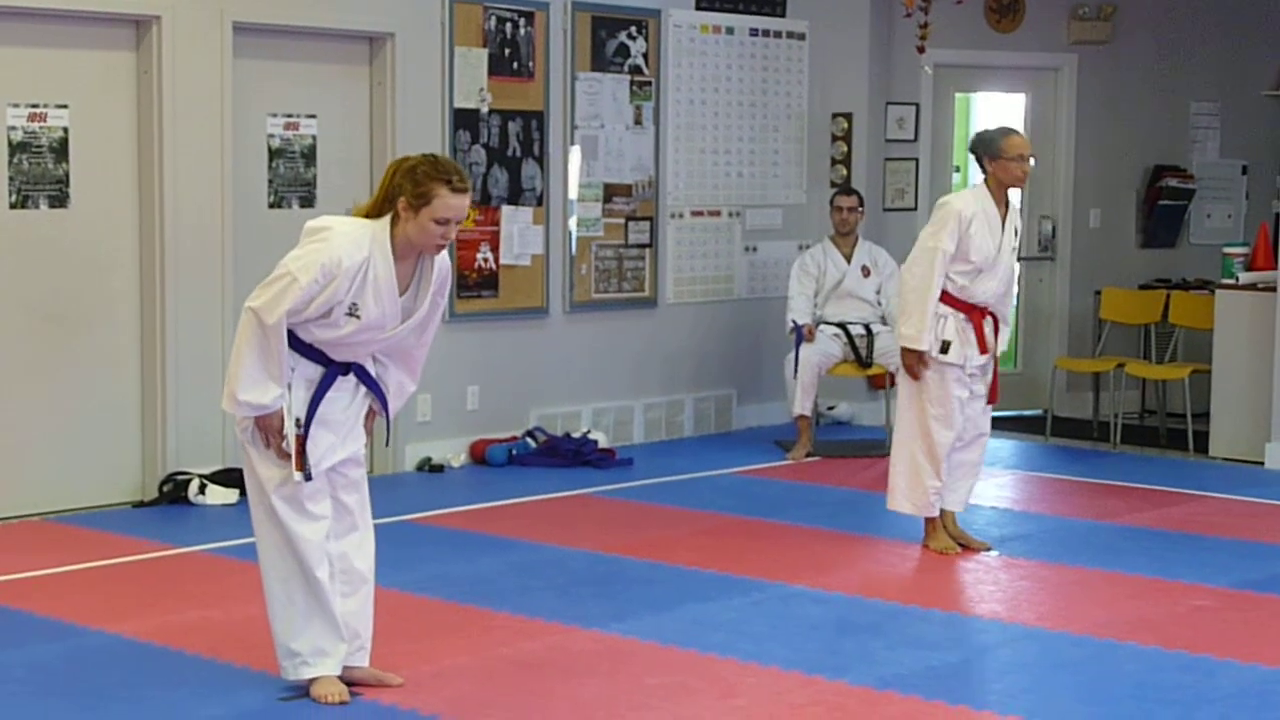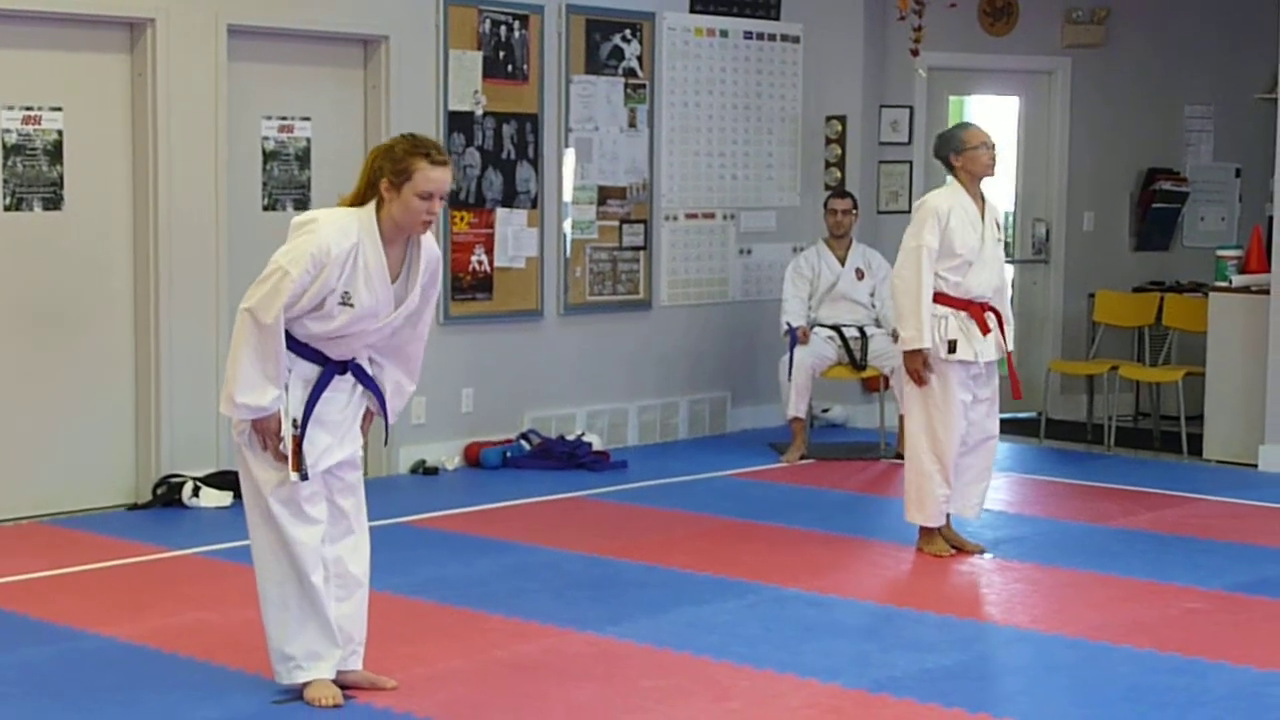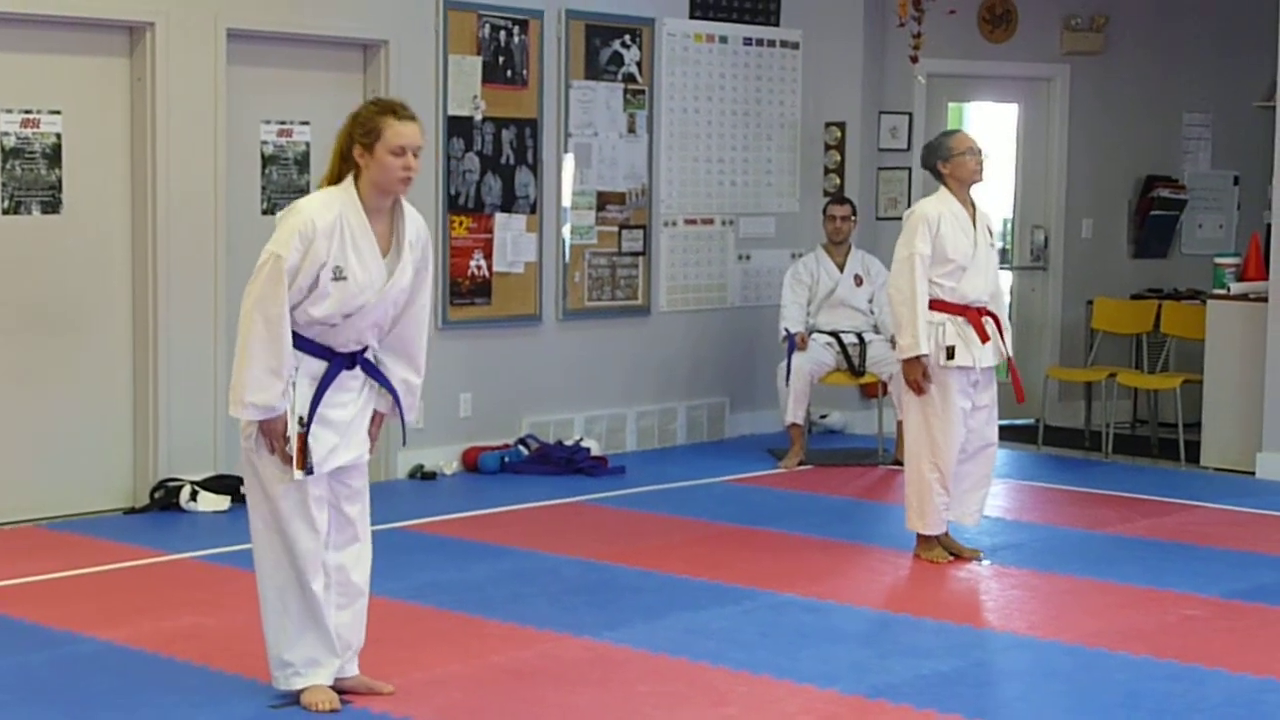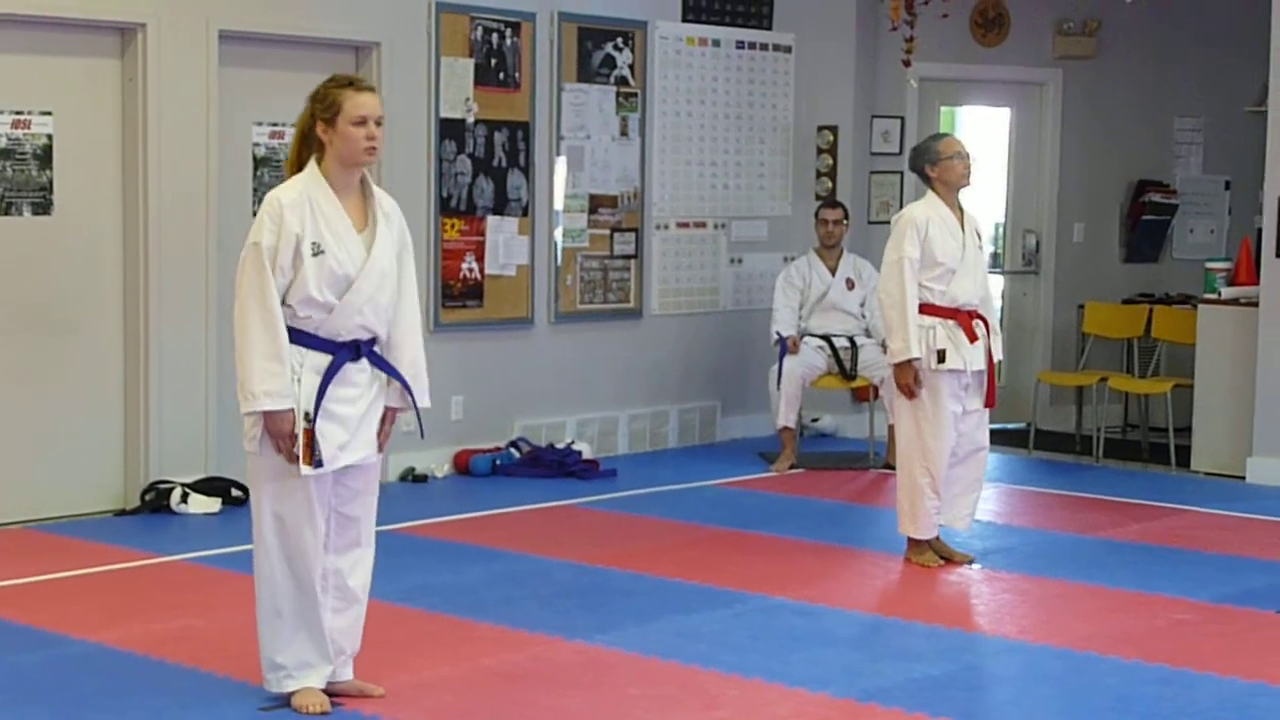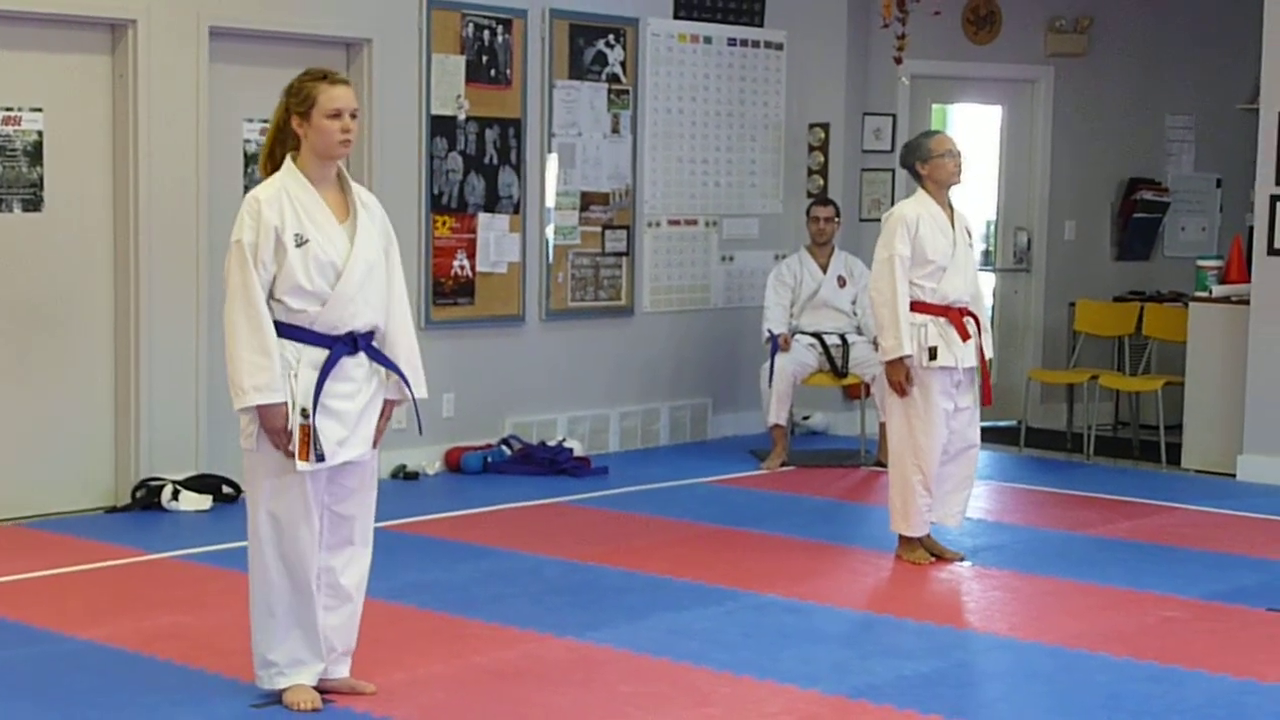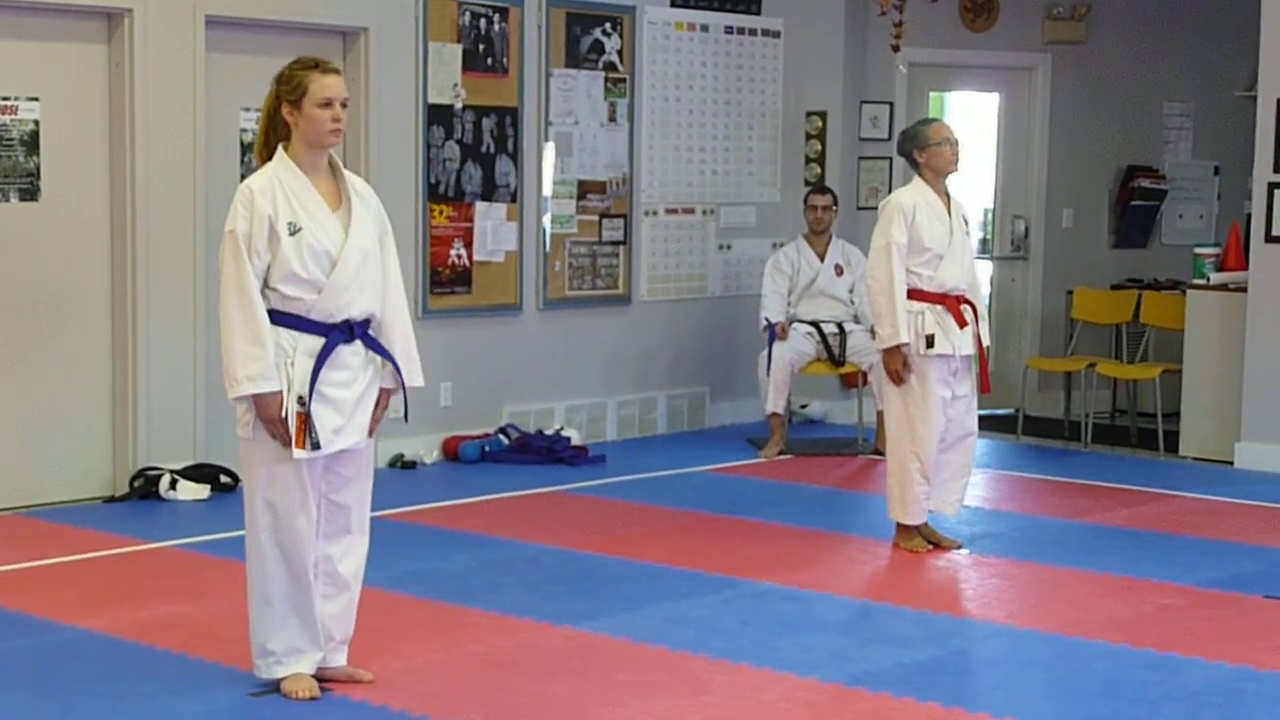
dt=0.2s
person 1, frame 1
left shoulder: (435, 269)
right shoulder: (341, 250)
right elbow: (264, 315)
left wrist: (375, 404)
right wrist: (265, 403)
left hip: (340, 392)
right hip: (285, 388)
left knee: (350, 523)
right knee: (300, 525)
left ankle: (347, 655)
right ankle: (315, 662)
person 1, frame 2
left shoulder: (426, 256)
right shoulder: (327, 239)
left elbow: (403, 340)
right elbow: (260, 316)
left wrist: (375, 402)
right wrist: (263, 405)
left hip: (338, 391)
right hip: (284, 389)
left knee: (345, 527)
right knee: (297, 528)
left ankle: (340, 656)
right ankle: (309, 665)
person 1, frame 3
left shoulder: (412, 230)
right shoulder: (312, 220)
left elbow: (407, 325)
right elbow: (266, 312)
left wrist: (386, 401)
right wrist: (267, 405)
left hip: (348, 389)
right hip: (293, 389)
left knee: (348, 533)
right knee: (297, 533)
left ankle: (338, 663)
right ankle: (305, 670)
person 1, frame 4
left shoulder: (388, 213)
right shoulder: (286, 206)
left elbow: (400, 309)
right elbow: (259, 308)
left wrist: (393, 394)
right wrist: (272, 402)
left hip: (359, 387)
right hip: (299, 384)
left knee: (350, 535)
right knee: (295, 534)
left ankle: (334, 665)
person 1, frame 5
left shoulder: (368, 207)
right shoulder: (267, 204)
left elbow: (391, 300)
right elbow: (248, 306)
left wrist: (390, 387)
right wrist: (266, 398)
left hip: (356, 382)
right hip: (293, 380)
left knee: (347, 531)
right knee: (289, 530)
left ankle: (328, 663)
right ankle: (287, 669)
person 1, frame 6
left shoulder: (361, 196)
right shoulder: (261, 194)
left elbow: (386, 288)
right elbow: (242, 296)
left wrist: (387, 374)
right wrist: (261, 387)
left hip: (351, 371)
right hip: (289, 369)
left knee: (343, 518)
right knee: (287, 518)
left ankle: (326, 650)
right ankle: (286, 657)
person 2, frame 1
left shoulder: (1012, 216)
right shoulder: (958, 208)
right elbow: (921, 274)
left wrist: (993, 336)
right wrist: (913, 340)
left hip: (977, 333)
right hip: (942, 332)
left knee: (971, 431)
right knee: (935, 428)
left ankle: (950, 520)
right ankle: (932, 527)
person 2, frame 2
left shoulder: (991, 211)
right shoulder: (935, 206)
right elbow: (910, 276)
left wrist: (1002, 333)
right wrist: (913, 343)
left hip: (981, 334)
right hip: (944, 333)
left knee: (979, 434)
right knee: (939, 433)
left ankle: (946, 525)
right ankle: (928, 531)
person 2, frame 3
left shoulder: (982, 218)
right shoulder: (926, 214)
right elbow: (905, 284)
left wrist: (1000, 340)
right wrist: (912, 351)
left hip: (979, 340)
right hip: (942, 340)
left knee: (978, 440)
right knee: (938, 440)
left ankle: (945, 532)
right ankle: (926, 538)
person 2, frame 4
left shoulder: (970, 221)
right shoulder: (915, 218)
right elbow: (895, 289)
left wrist: (989, 345)
right wrist: (903, 355)
left hip: (970, 344)
right hip: (933, 343)
left knee: (969, 444)
right knee: (928, 444)
left ankle: (935, 535)
right ankle: (917, 540)
person 2, frame 5
left shoulder: (960, 220)
right shoulder: (905, 216)
right elbow: (886, 287)
left wrist: (980, 344)
right wrist: (895, 353)
left hip: (961, 342)
right hip: (924, 341)
left knee: (960, 441)
right knee: (920, 442)
left ankle: (927, 532)
right ankle: (908, 538)
person 2, frame 6
left shoulder: (956, 207)
right shoulder: (902, 203)
right elbow: (884, 275)
left wrist: (976, 332)
right wrist: (892, 341)
left hip: (957, 329)
right hip: (920, 329)
left knee: (958, 429)
right knee: (917, 429)
left ankle: (924, 520)
right ankle: (906, 526)
person 3, frame 1
left shoulder: (879, 257)
right shoulder: (812, 258)
left elbow: (893, 299)
right elbow: (800, 298)
right wrist: (804, 323)
left hip: (872, 332)
right hip: (830, 332)
right knee: (802, 359)
right ankle: (804, 438)
person 3, frame 2
left shoulder: (873, 260)
right shoulder: (806, 261)
left elbow: (887, 302)
right elbow: (794, 301)
right wrist: (798, 326)
left hip: (867, 334)
right hip: (824, 334)
right knee: (797, 361)
left ankle: (906, 439)
right ankle: (798, 440)
person 3, frame 3
left shoulder: (871, 266)
right shoulder: (804, 267)
left elbow: (885, 309)
right elbow: (792, 306)
right wrist: (797, 332)
left hip: (865, 340)
right hip: (823, 341)
right knee: (794, 367)
left ankle: (904, 447)
right ankle: (797, 446)
person 3, frame 4
left shoulder: (863, 270)
right shoulder: (797, 271)
left elbow: (877, 312)
right elbow: (785, 310)
right wrist: (789, 335)
left hip: (857, 344)
right hip: (814, 345)
right knee: (787, 371)
left ankle: (895, 450)
right ankle: (788, 450)
person 3, frame 5
left shoulder: (855, 267)
right shoulder: (788, 268)
left elbow: (868, 310)
right elbow: (776, 307)
right wrist: (779, 333)
left hip: (848, 342)
right hip: (805, 342)
right knee: (777, 368)
left ankle: (886, 448)
right ankle: (779, 447)
person 3, frame 6
left shoulder: (852, 256)
right shoulder: (786, 257)
left elbow: (865, 298)
right elbow: (773, 296)
right wrist: (777, 321)
left hip: (845, 330)
right hip: (803, 330)
right knee: (776, 357)
left ankle: (883, 436)
right ankle: (777, 436)
